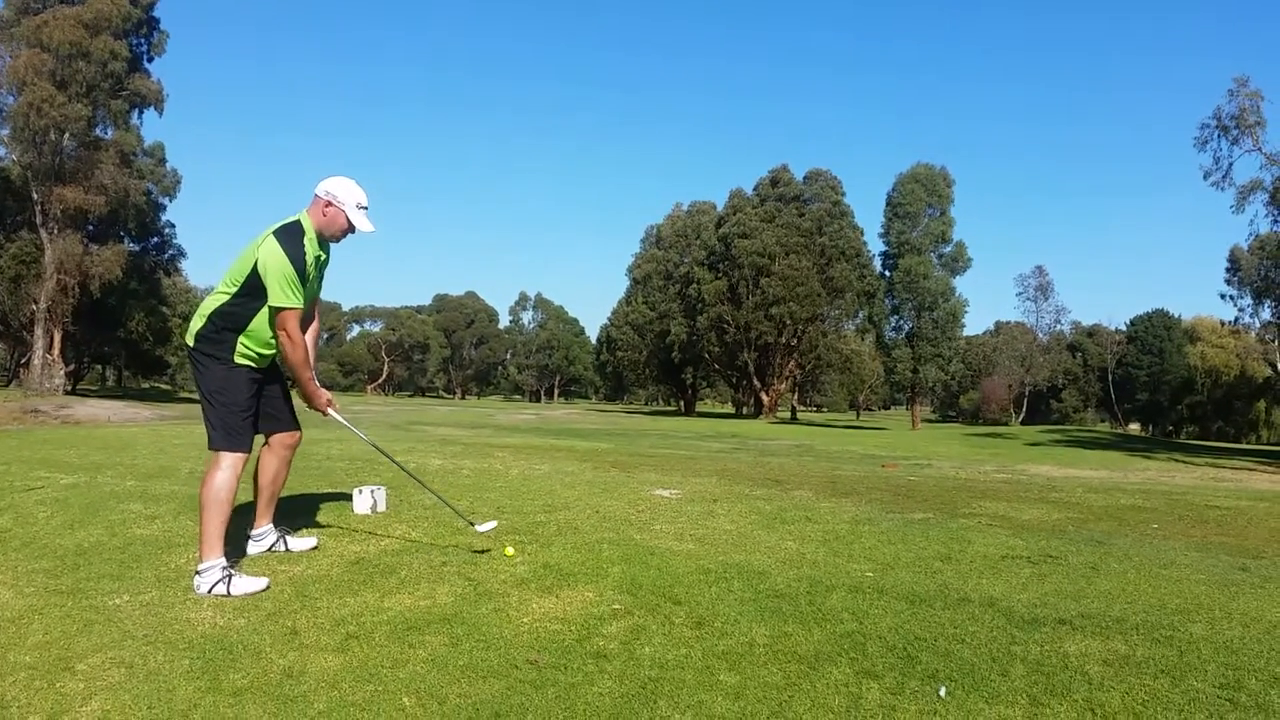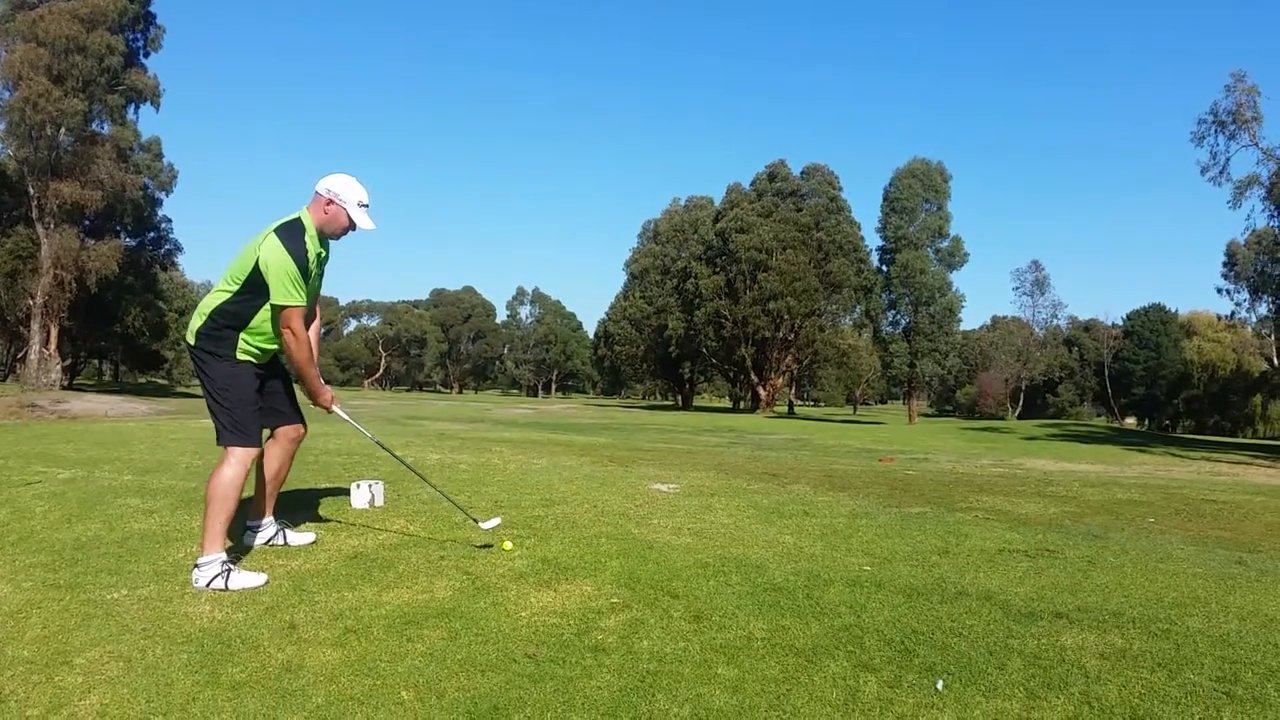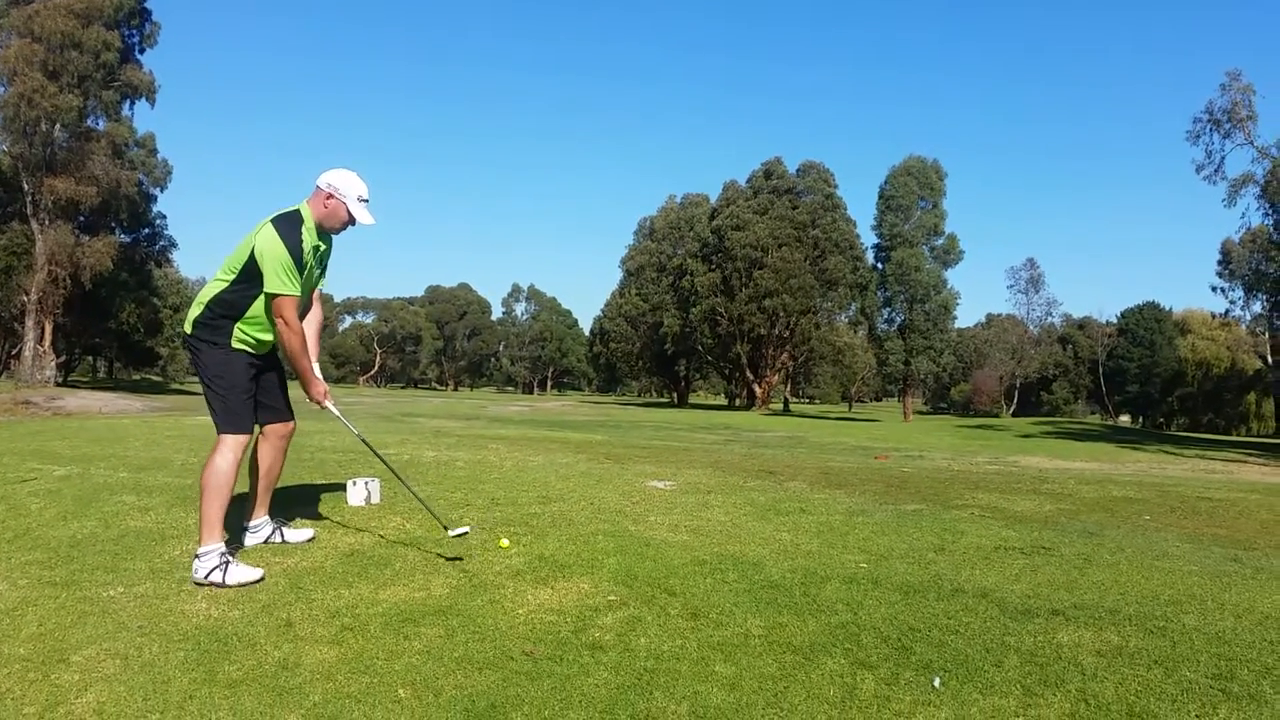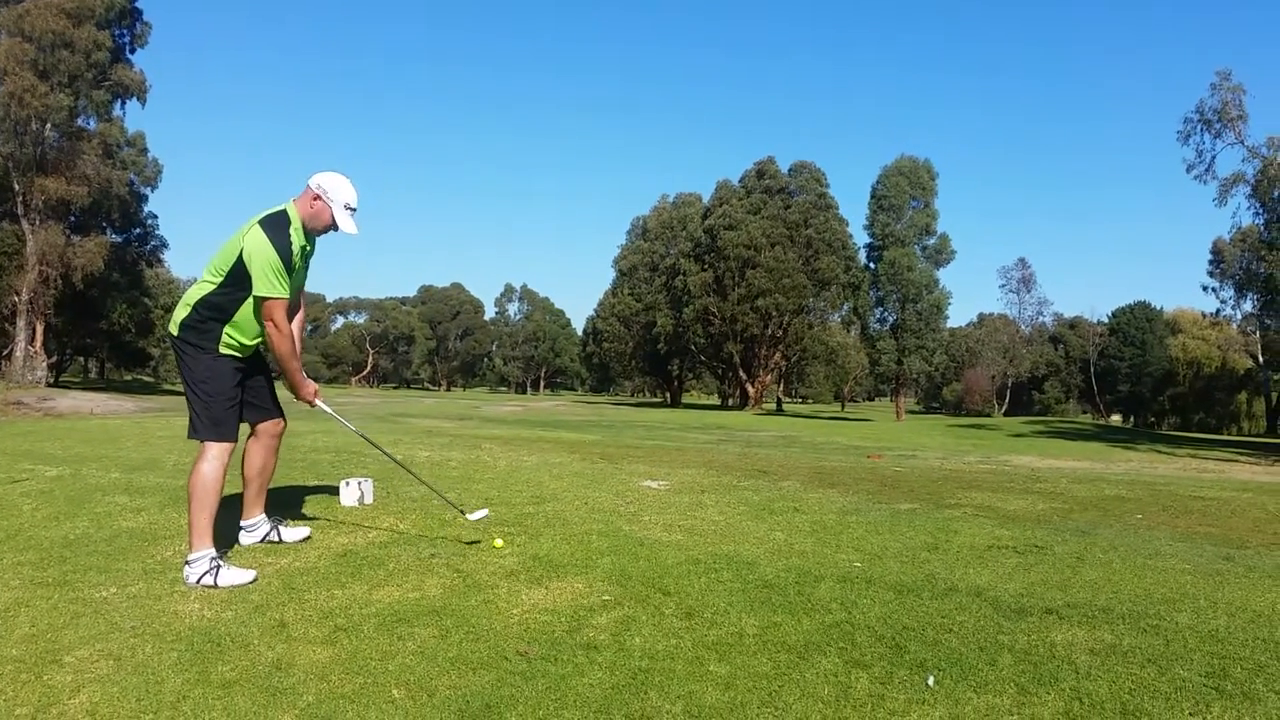
dt=0.4s
person 1, frame 1
left shoulder: (318, 247)
right shoulder: (285, 247)
left elbow: (309, 316)
right elbow: (289, 332)
left wrist: (310, 379)
right wrist: (311, 390)
left hip: (256, 353)
right hip: (220, 350)
left knee: (284, 436)
right knee: (233, 453)
left ankle: (262, 532)
right ankle: (211, 569)
person 1, frame 2
left shoulder: (317, 244)
right shoulder: (286, 246)
left elbow: (310, 315)
right elbow: (292, 329)
left wrist: (312, 378)
right wrist: (316, 387)
left hip: (257, 348)
right hip: (221, 347)
left knee: (290, 429)
right knee: (242, 448)
left ankle: (262, 524)
right ankle: (210, 563)
person 1, frame 3
left shoulder: (320, 240)
right shoulder: (283, 236)
left elbow: (310, 306)
right elbow: (286, 319)
left wrist: (314, 370)
right wrist: (308, 380)
left hip: (255, 341)
right hip: (217, 337)
left knee: (279, 427)
right knee: (234, 435)
left ankle: (258, 524)
right ankle: (209, 554)
person 1, frame 4
left shoulder: (303, 237)
right shoulder: (271, 237)
left elbow: (294, 307)
right elbow: (275, 322)
left wrist: (296, 371)
right wrist: (298, 381)
left hip: (240, 342)
right hip: (204, 340)
left knee: (270, 426)
right knee: (218, 442)
left ankle: (253, 523)
right ankle: (201, 560)
